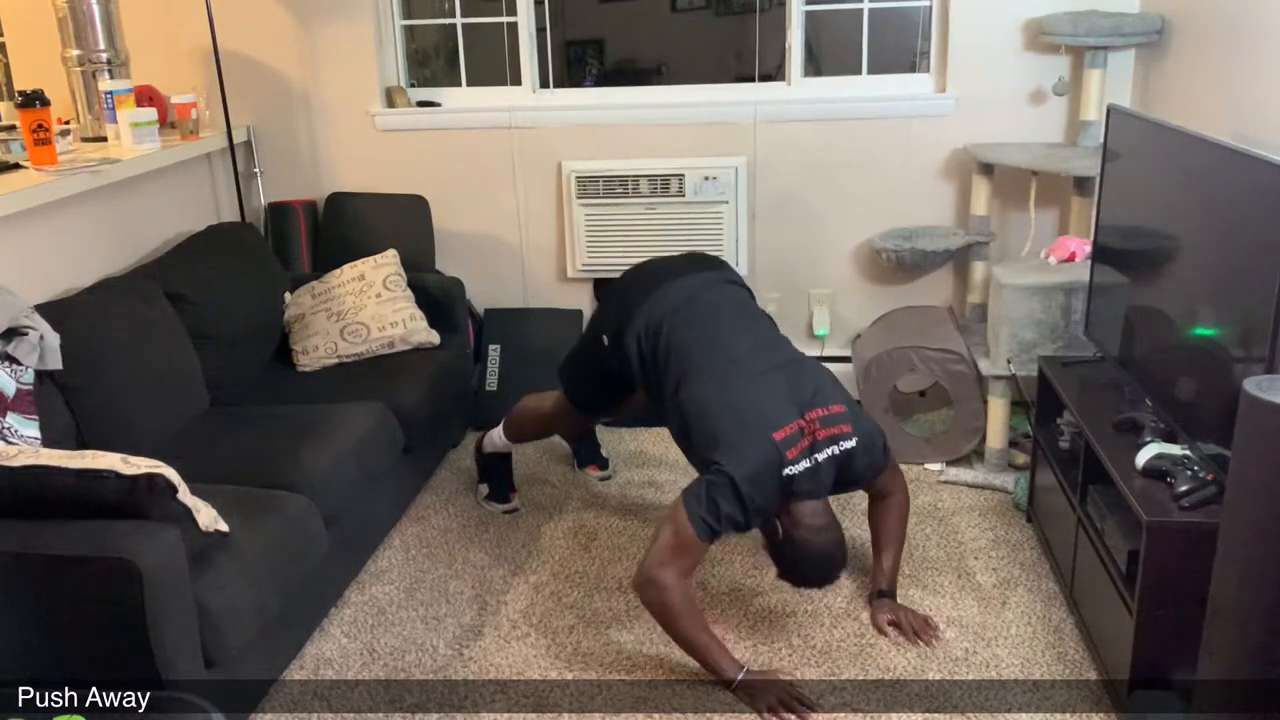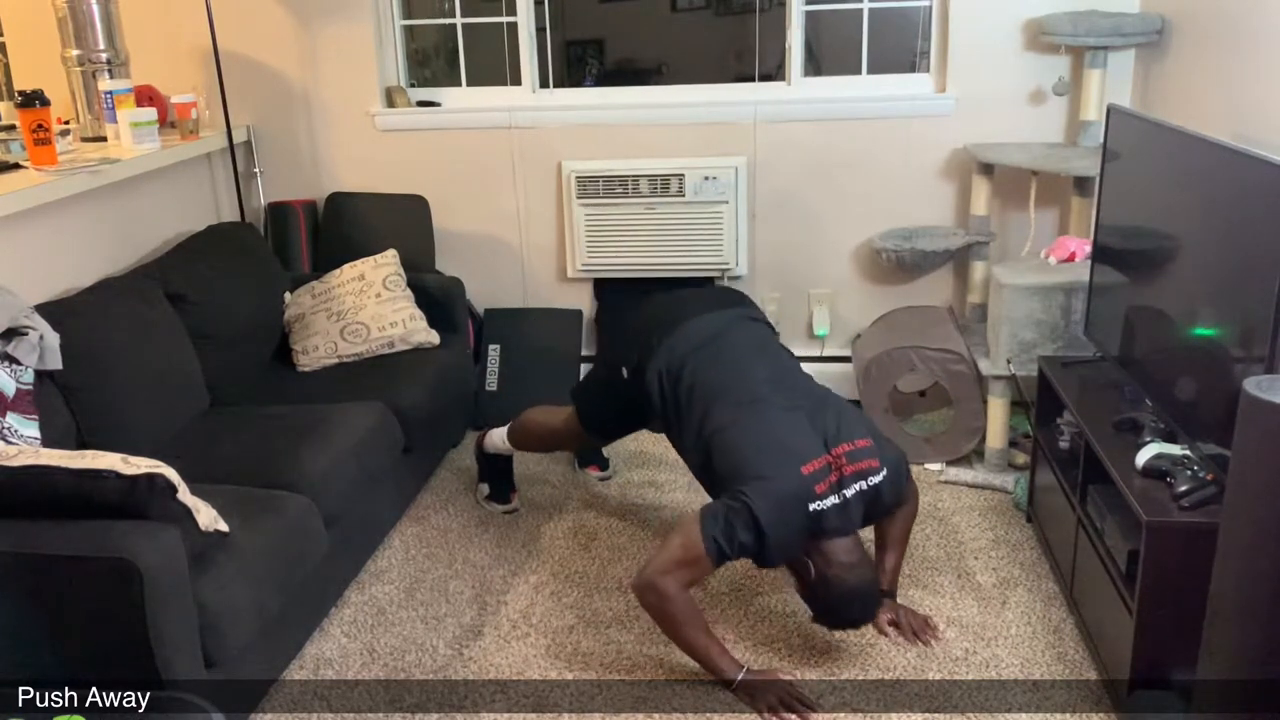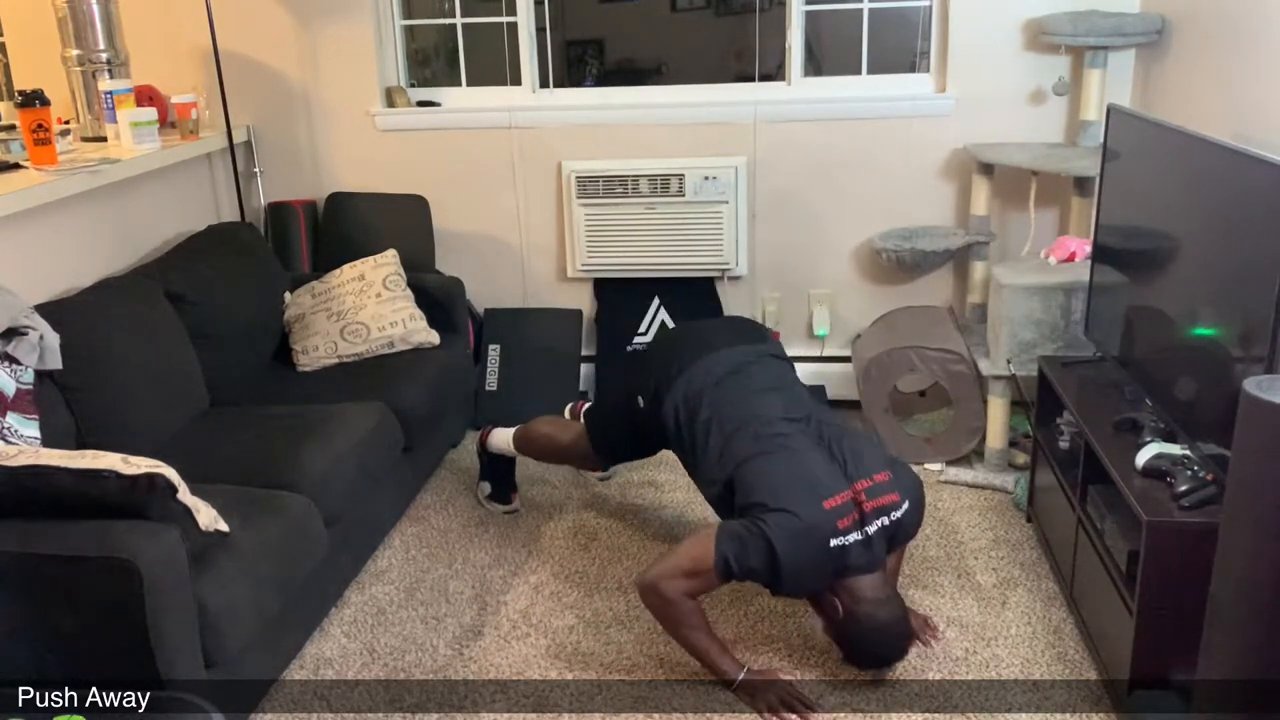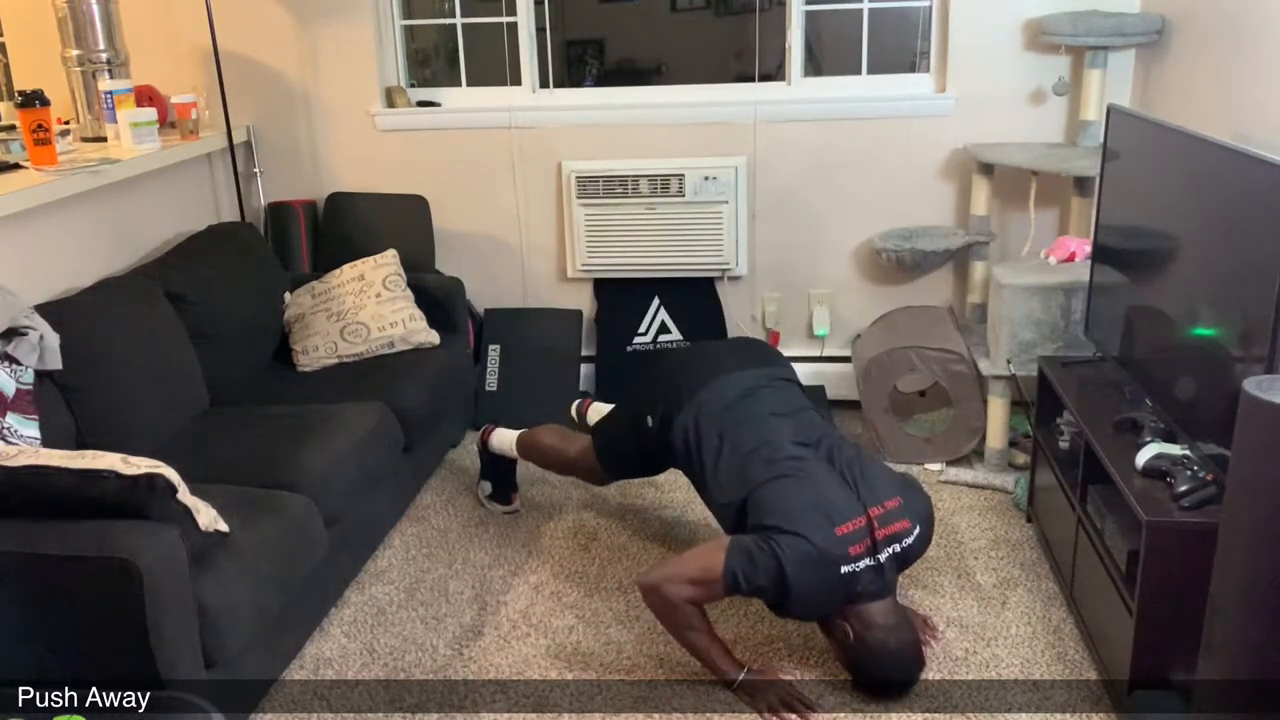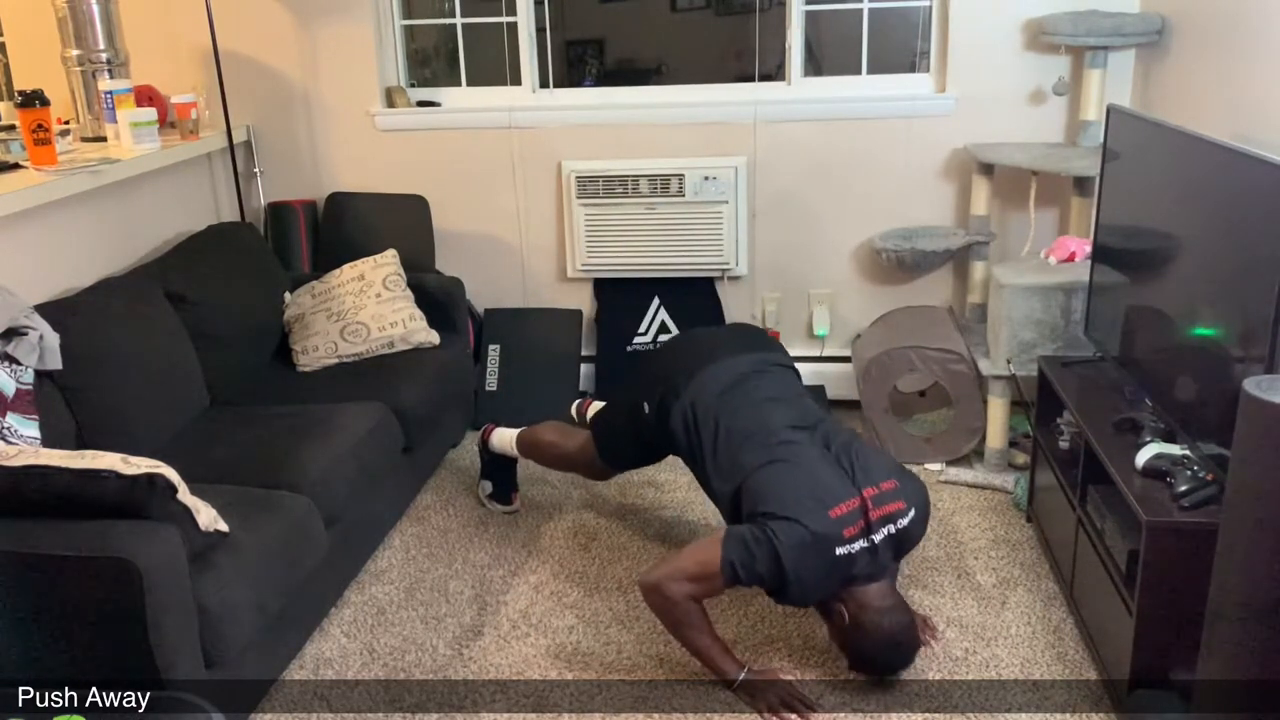
dt=0.3s
person 1, frame 1
left shoulder: (854, 437)
right shoulder: (746, 478)
left elbow: (892, 491)
right elbow: (656, 579)
left wrist: (884, 593)
right wrist: (738, 678)
left hip: (713, 283)
right hip: (642, 311)
left knee: (630, 398)
right knee: (570, 412)
left ankle: (582, 428)
right ankle: (495, 446)
person 1, frame 2
left shoulder: (883, 470)
right shoulder: (772, 512)
right elbow: (655, 583)
left wrist: (885, 595)
right wrist: (738, 678)
left hip: (732, 317)
right hip: (662, 342)
right knee: (577, 430)
left ankle: (586, 410)
right ankle: (496, 444)
person 1, frame 3
left shoulder: (905, 499)
right shoulder: (793, 545)
right elbow: (658, 584)
left wrist: (891, 598)
right wrist: (740, 678)
left hip: (748, 347)
right hip: (680, 376)
right knee: (586, 450)
left ankle: (587, 413)
right ankle: (498, 444)
person 1, frame 4
left shoulder: (915, 518)
right shoulder: (802, 565)
right elbow: (659, 585)
left wrist: (886, 597)
right wrist: (740, 678)
left hip: (758, 366)
right hip: (688, 396)
right knee: (592, 463)
left ankle: (593, 412)
right ankle: (500, 443)
person 1, frame 5
left shoulder: (911, 504)
right shoulder: (798, 547)
right elbow: (661, 585)
left wrist: (888, 600)
right wrist: (740, 678)
left hip: (755, 351)
right hip: (686, 381)
right knee: (592, 458)
left ankle: (592, 412)
right ankle: (499, 443)
